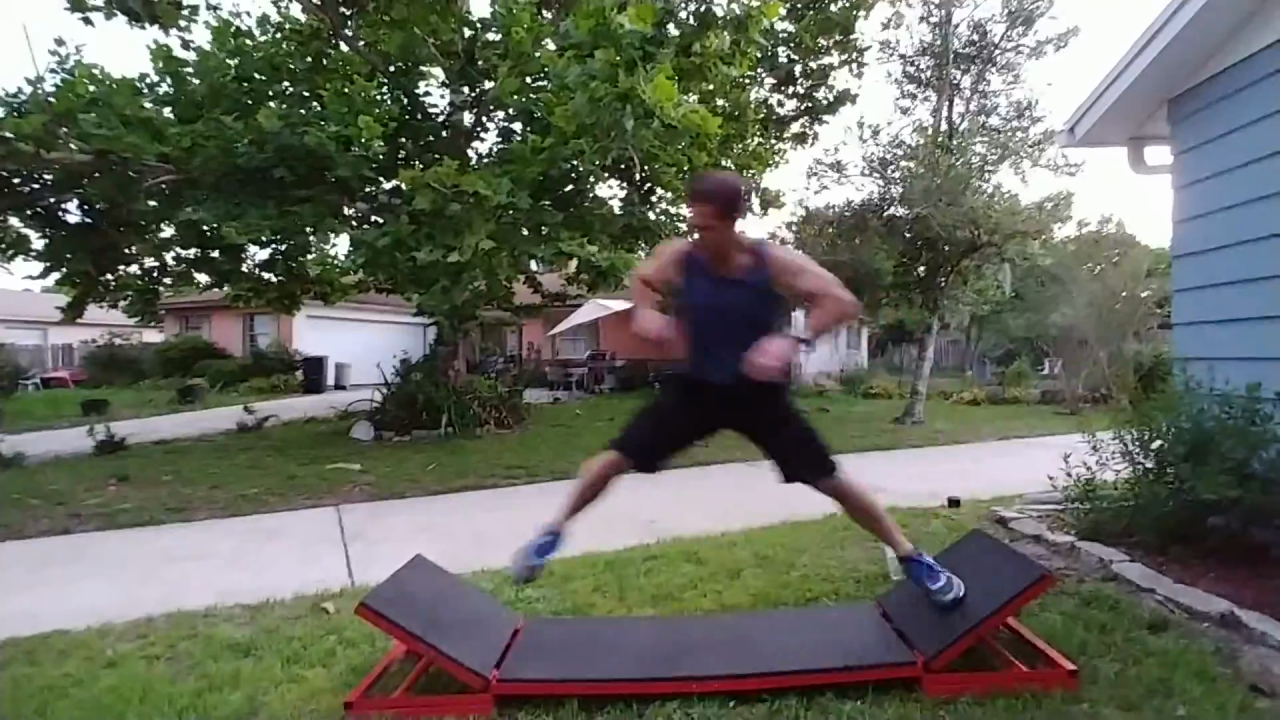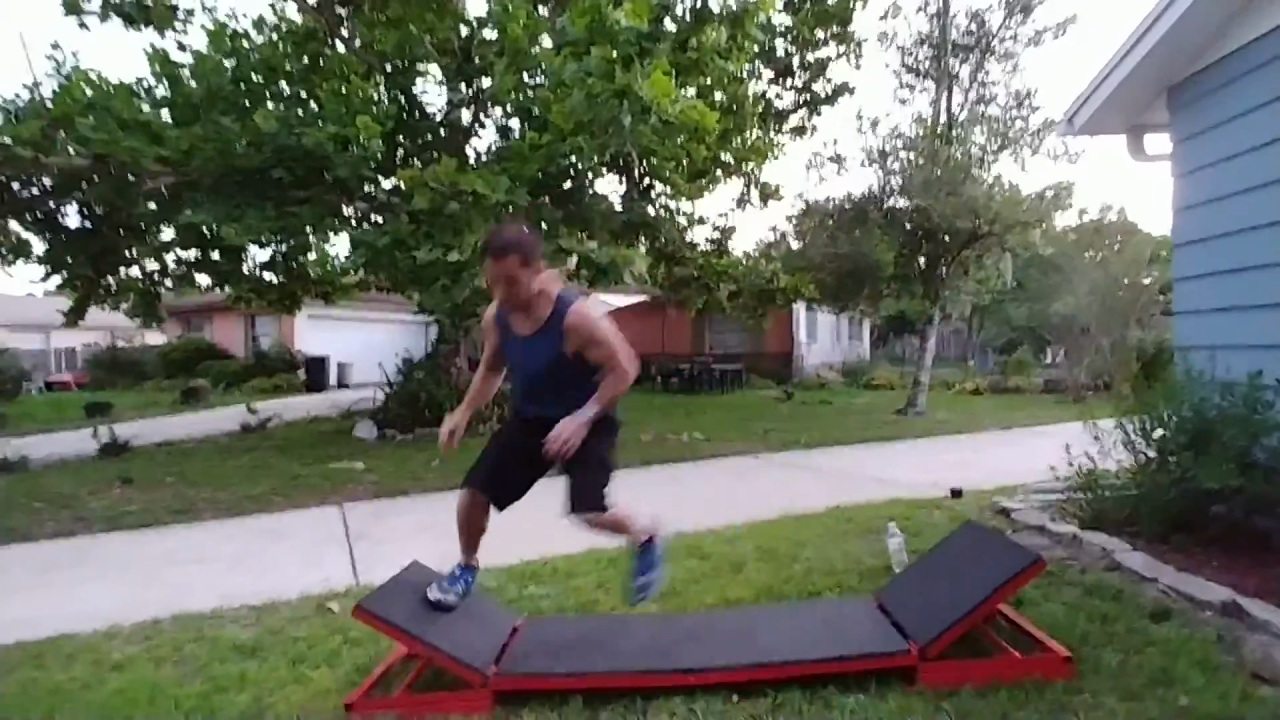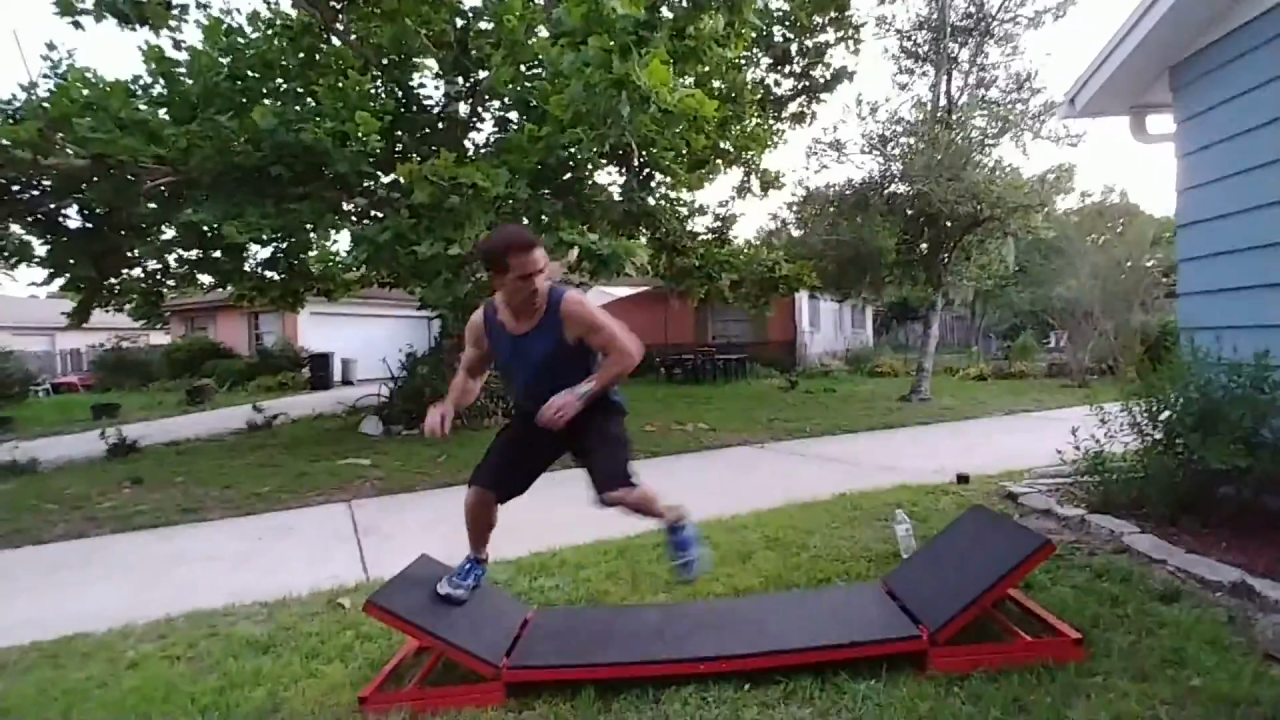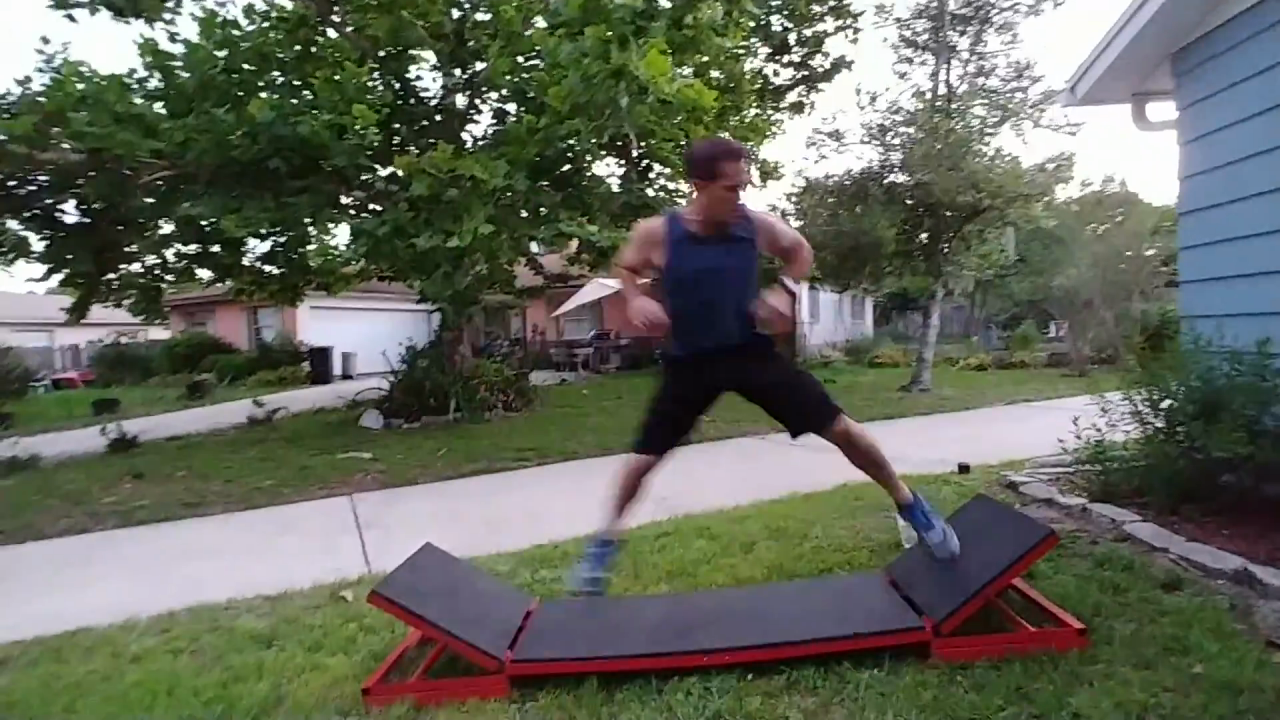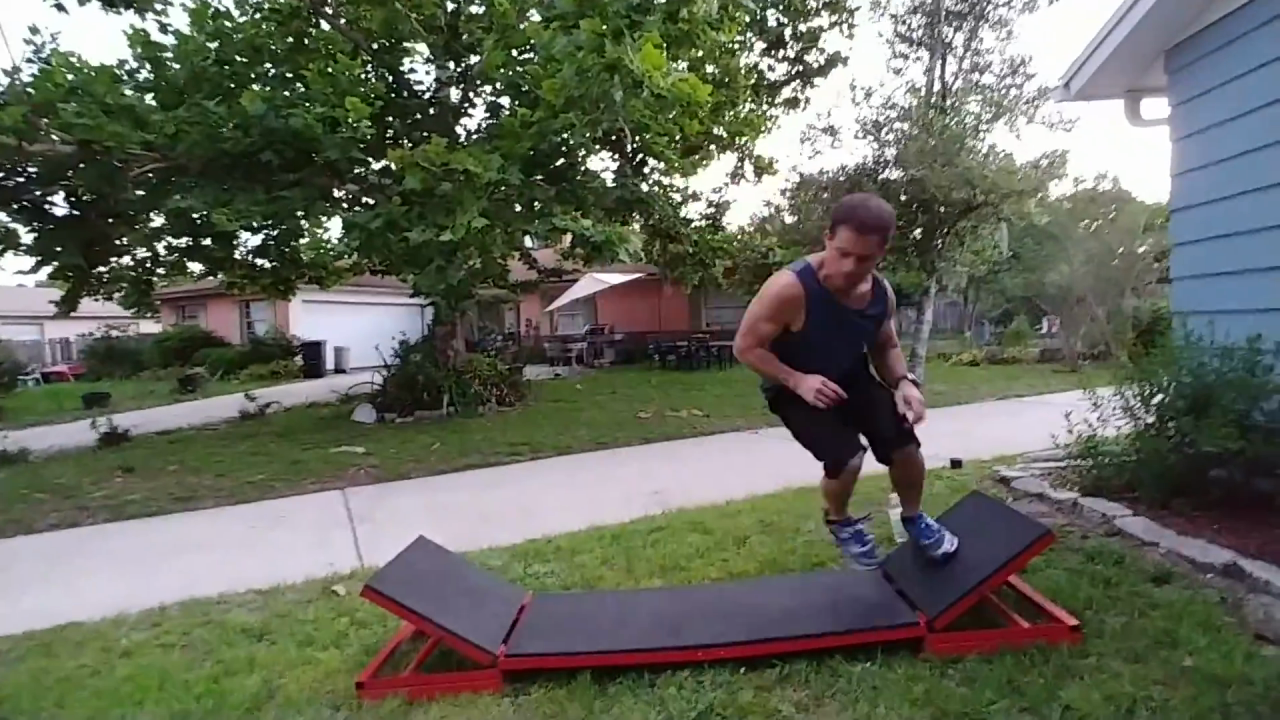
dt=0.3s
person 1, frame 1
left shoulder: (775, 263)
right shoulder: (677, 257)
left elbow: (844, 304)
right elbow: (640, 282)
left wrist: (793, 341)
right wrist: (645, 313)
left hip: (757, 391)
right hip: (697, 387)
left knee: (827, 479)
right knee: (618, 457)
left ankle: (910, 557)
right ankle: (556, 532)
person 1, frame 2
left shoulder: (575, 316)
right shoulder: (496, 317)
left elbow: (623, 371)
right elbow: (491, 369)
left wrist: (584, 418)
right wrist: (463, 412)
left hip: (583, 423)
right hip: (532, 420)
left knee: (588, 511)
right knee: (475, 492)
left ankle: (642, 540)
right ankle: (468, 566)
person 1, frame 3
left shoulder: (570, 307)
right shoulder: (483, 321)
left elbow: (630, 353)
right elbow: (470, 373)
left wrist: (580, 392)
right wrist: (447, 405)
left hip: (591, 410)
right hip: (535, 415)
left knee: (614, 490)
right knee: (481, 489)
left ankle: (674, 522)
right ankle: (477, 560)
person 1, frame 4
left shoulder: (755, 224)
right shoulder: (656, 233)
left elbow: (799, 250)
right elbow: (625, 267)
left wrist: (784, 290)
right wrist: (636, 301)
left hip: (751, 350)
right hip: (690, 361)
left knee: (837, 425)
right knee: (646, 455)
left ankle: (909, 505)
right ankle: (607, 540)
person 1, frame 5
left shoulder: (881, 293)
right shoulder: (790, 288)
left elbow: (886, 344)
right elbow: (746, 346)
left wrist: (903, 382)
right wrist: (798, 380)
left hip: (850, 376)
right hip: (794, 387)
left knee: (905, 447)
right knee: (847, 458)
left ankle: (913, 518)
right ankle: (839, 522)
